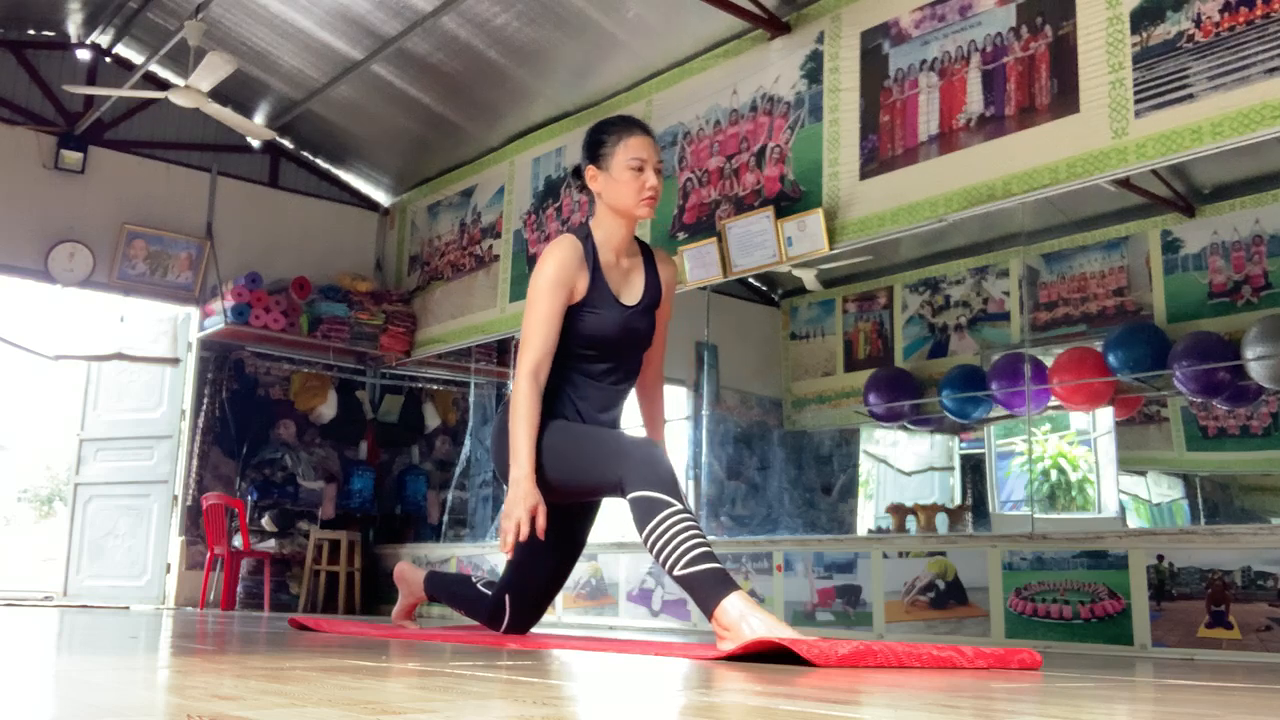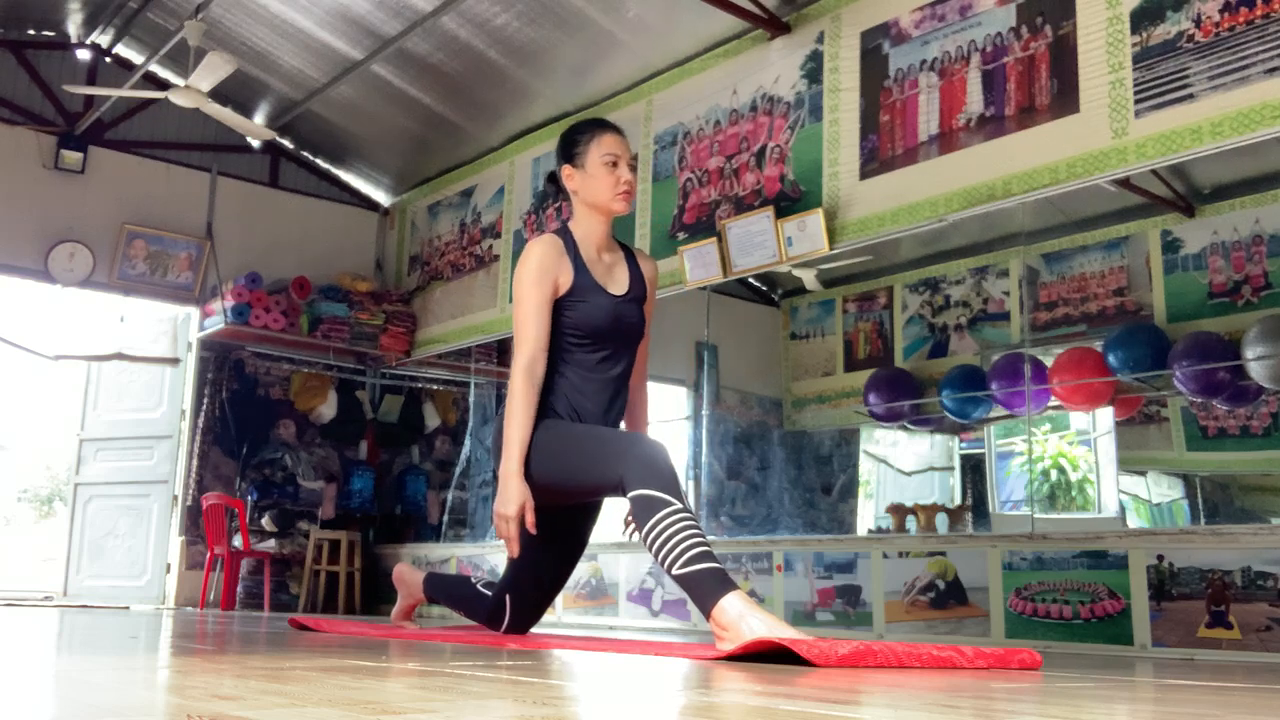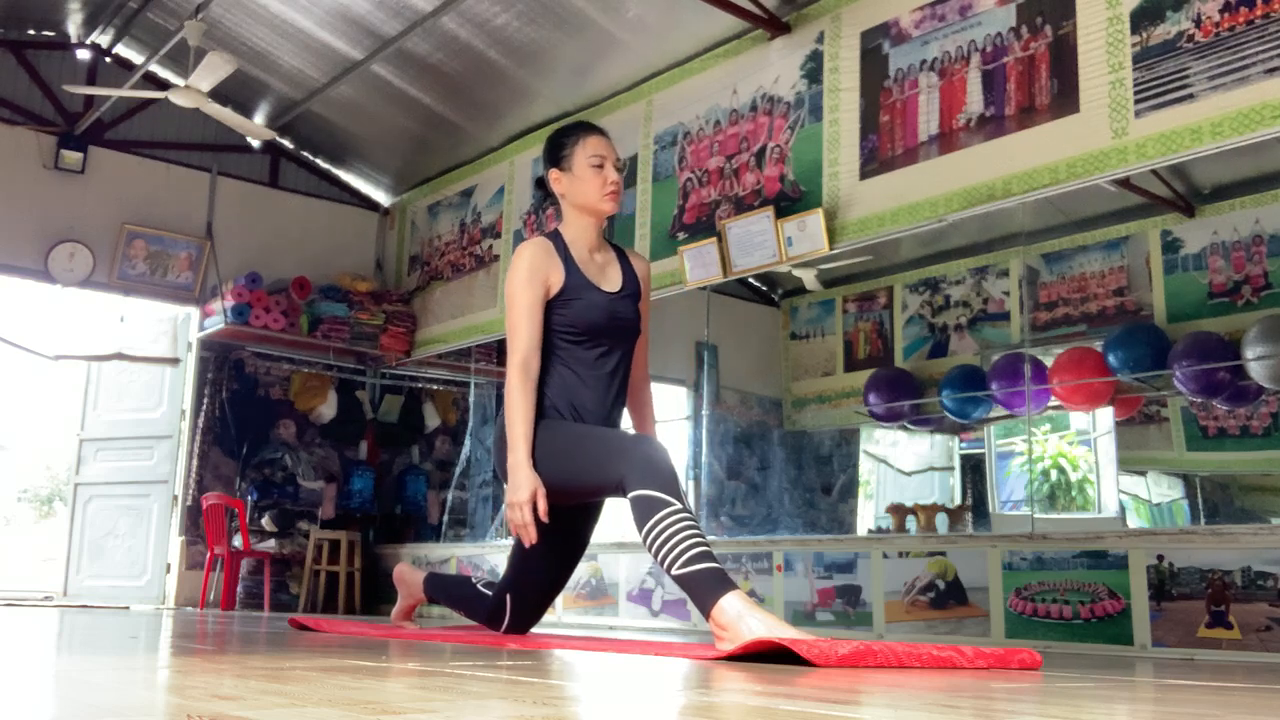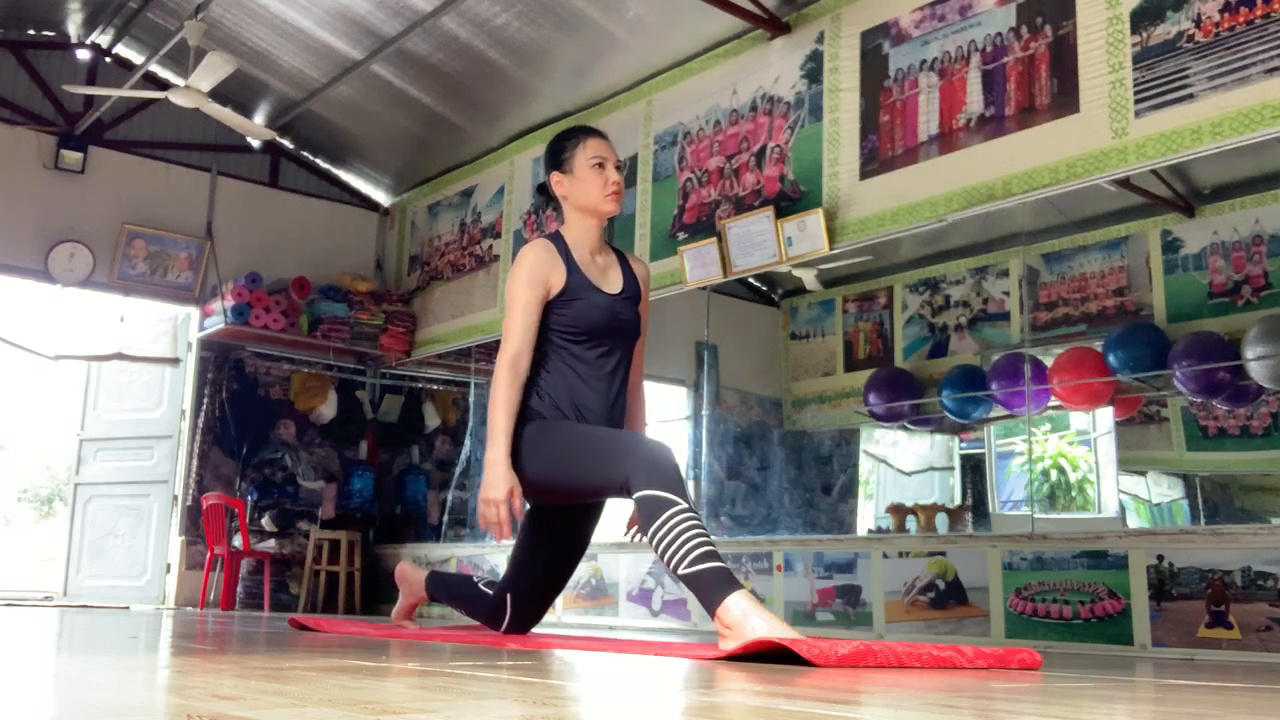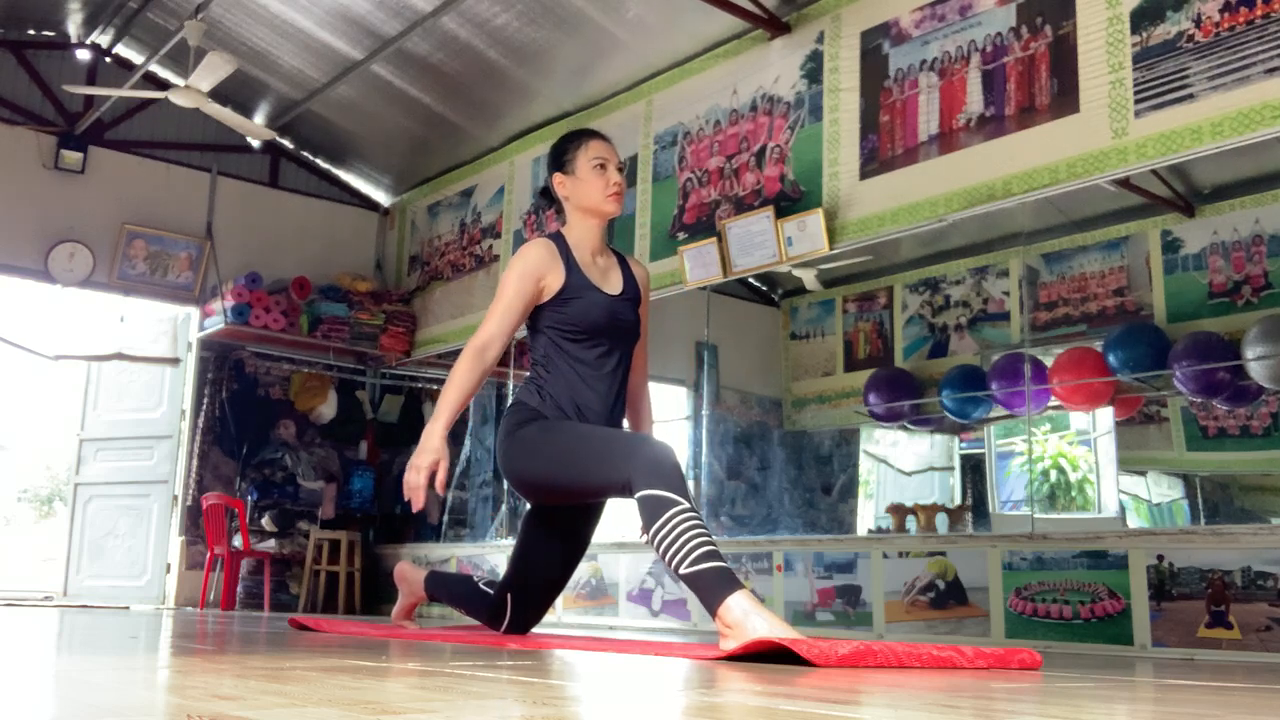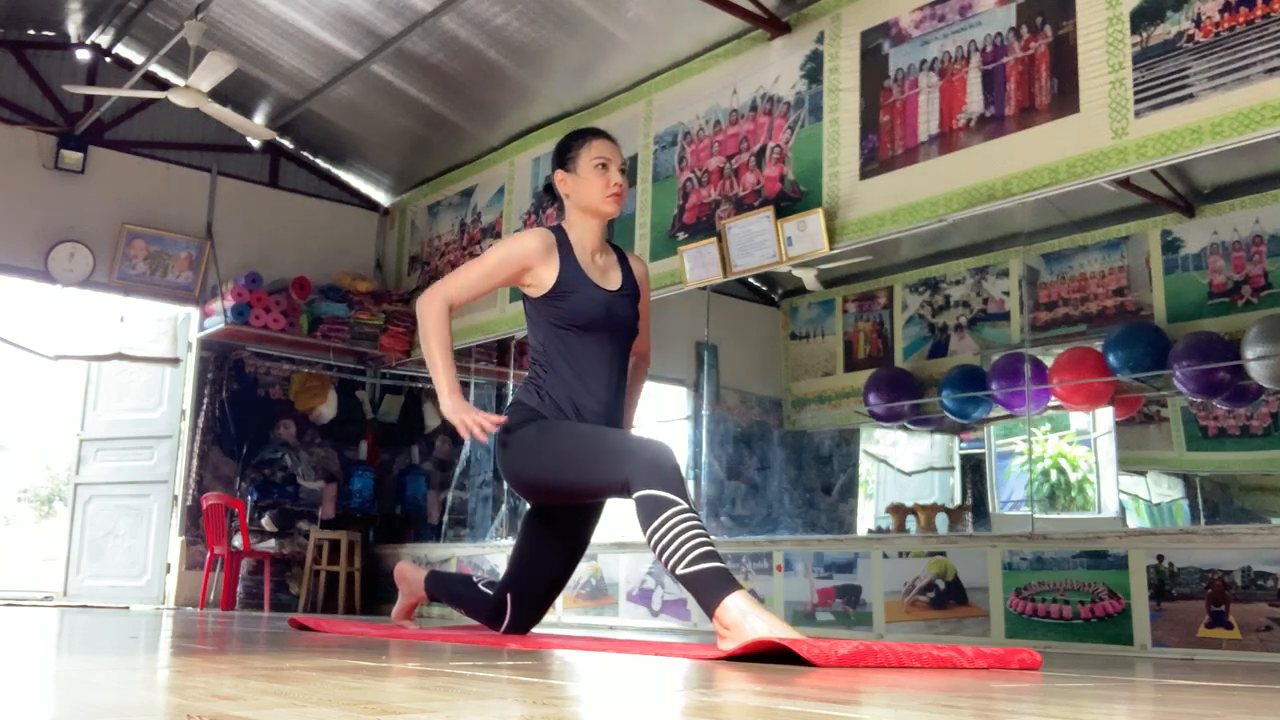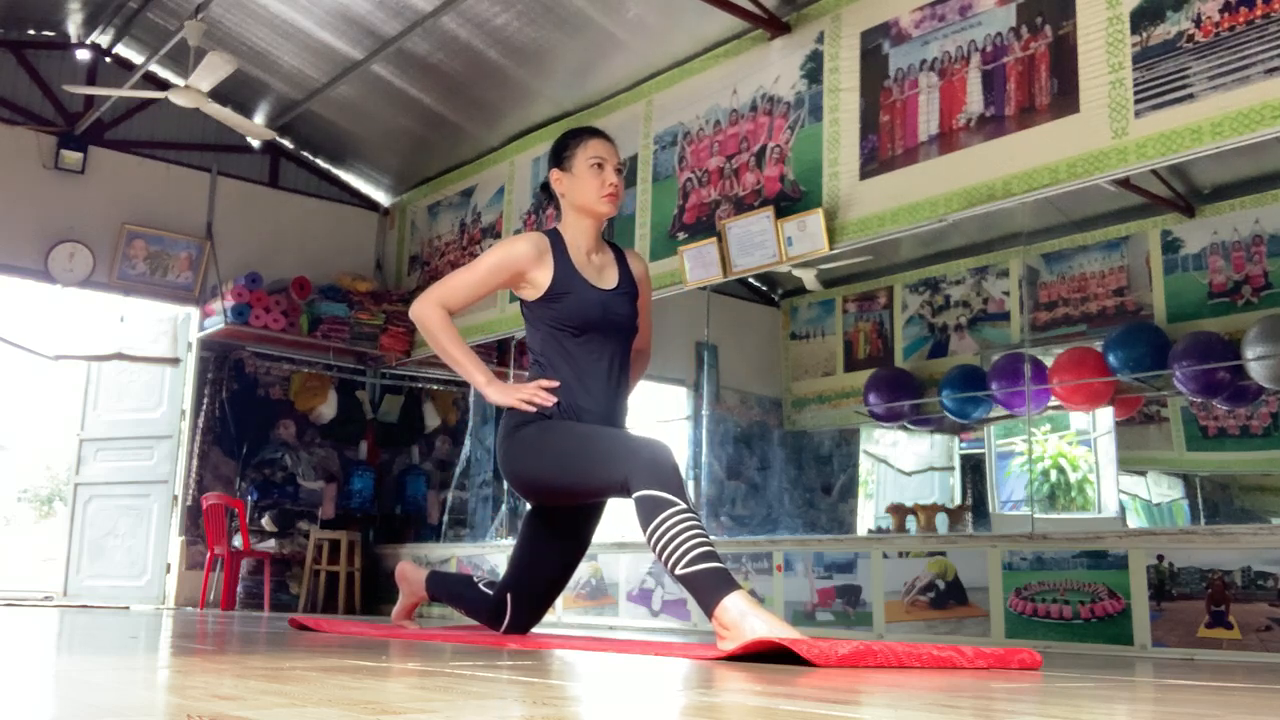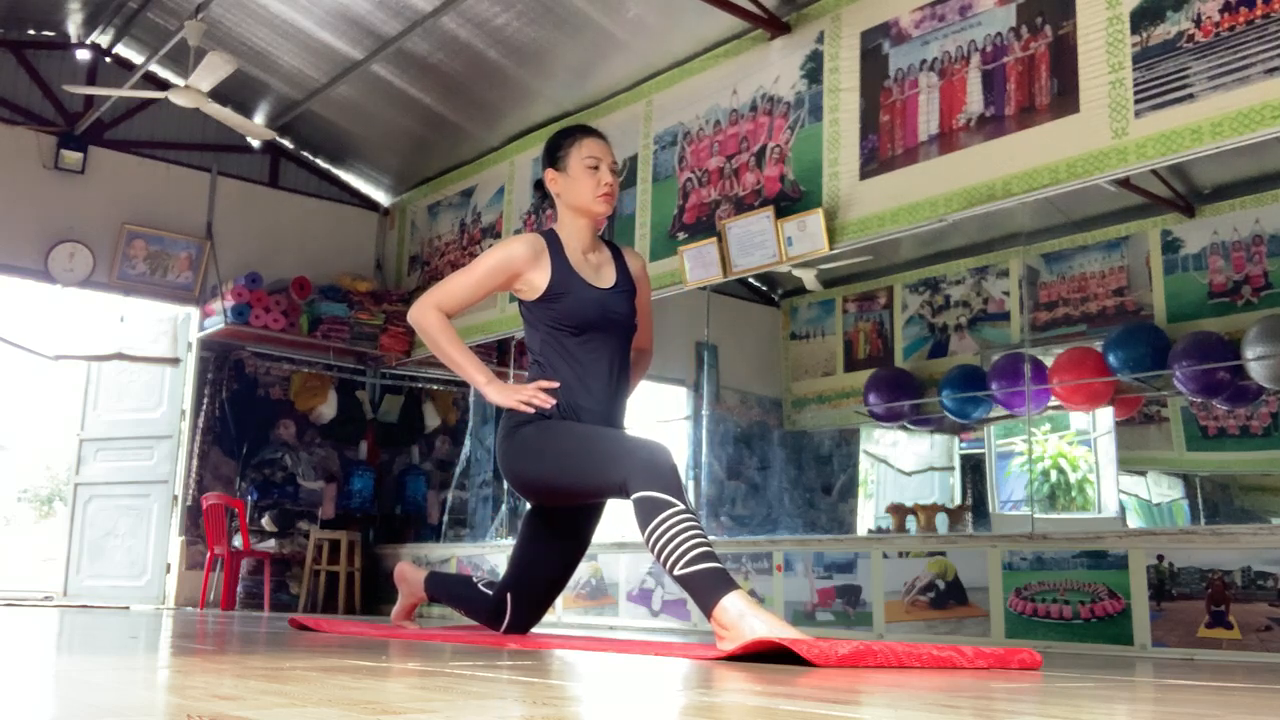
dt=0.4s
person 1, frame 1
left shoulder: (660, 270)
right shoulder: (567, 256)
left elbow: (648, 375)
right elbow: (530, 372)
left wrist: (662, 449)
right wrist: (521, 479)
left hip: (586, 451)
right hip: (536, 439)
left knee: (512, 615)
right knee: (640, 464)
left ankle: (421, 582)
right ankle: (731, 613)
person 1, frame 2
left shoulder: (643, 269)
right shoulder: (547, 254)
right elbow: (527, 367)
left wrist: (642, 486)
right wrist: (511, 472)
left hip: (585, 458)
right hip: (540, 440)
left knee: (512, 614)
right knee: (647, 460)
left ankle: (420, 582)
right ankle: (730, 612)
person 1, frame 3
left shoulder: (635, 269)
right shoulder: (538, 256)
left elbow: (636, 374)
right elbow: (522, 366)
left wrist: (655, 486)
right wrist: (520, 466)
left hip: (587, 457)
right hip: (541, 441)
left knee: (511, 615)
right knee: (643, 462)
left ankle: (419, 583)
right ankle: (728, 611)
person 1, frame 4
left shoulder: (635, 272)
right shoulder: (541, 258)
right elbow: (512, 363)
left wrist: (644, 488)
right wrist: (497, 461)
left hip: (589, 461)
right hip: (540, 440)
left knee: (512, 615)
right knee: (653, 459)
left ankle: (423, 582)
right ankle: (733, 610)
person 1, frame 5
left shoulder: (634, 274)
right shoulder: (541, 257)
left elbow: (634, 379)
right elbow: (484, 347)
left wrist: (652, 488)
right wrist: (435, 434)
left hip: (588, 459)
right hip: (536, 439)
left knee: (513, 615)
right knee: (654, 460)
left ankle: (422, 581)
right ankle: (734, 610)
person 1, frame 6
left shoulder: (634, 270)
right shoulder: (537, 248)
left elbow: (638, 354)
right elbow: (433, 301)
left wrist: (622, 422)
right wrist: (451, 398)
left hip: (585, 458)
right hip: (534, 439)
left knee: (512, 616)
right knee: (652, 461)
left ankle: (422, 580)
right ankle: (732, 612)
person 1, frame 7
left shoulder: (633, 268)
right shoulder: (532, 252)
left elbow: (639, 350)
right elbow: (427, 307)
left wrist: (610, 398)
right wrist: (489, 384)
left hip: (589, 456)
right hip: (536, 439)
left knee: (512, 615)
right knee: (650, 460)
left ankle: (423, 581)
right ankle: (731, 611)
person 1, frame 8
left shoulder: (630, 265)
right shoulder: (528, 253)
left elbow: (640, 349)
right elbow: (425, 311)
left wrist: (610, 397)
right wrist: (489, 385)
left hip: (587, 457)
right hip: (536, 439)
left knee: (511, 616)
right knee: (648, 462)
left ankle: (422, 581)
right ankle: (730, 612)
